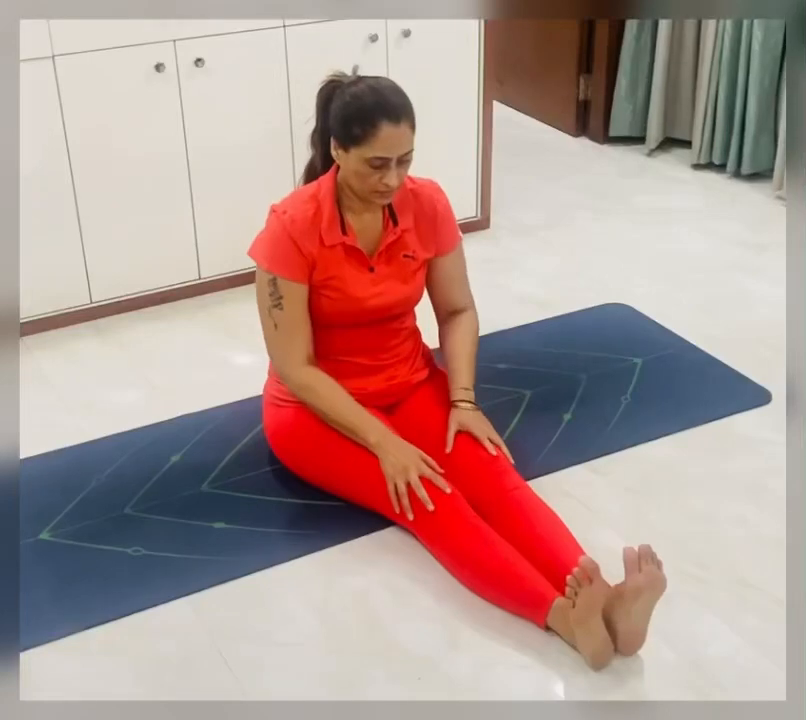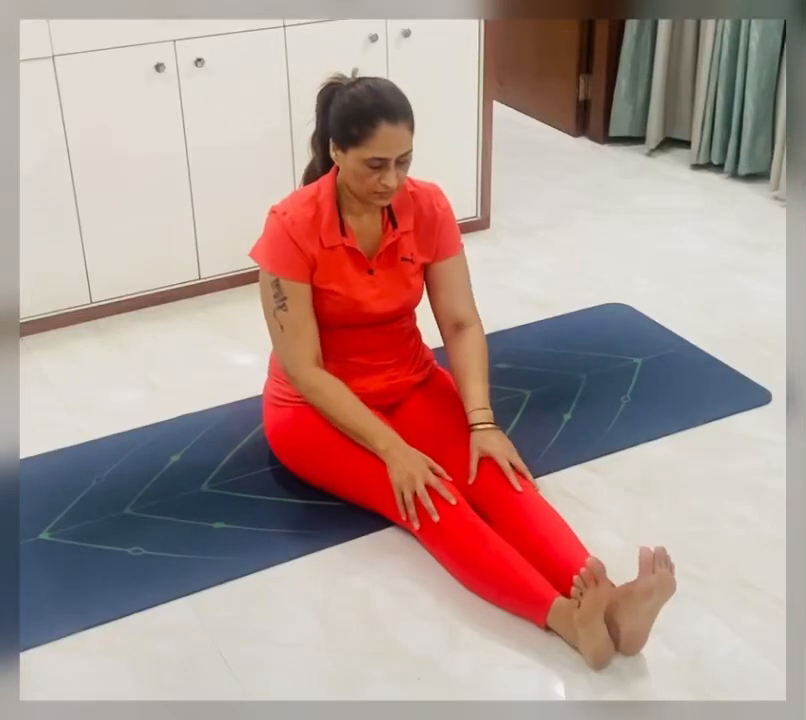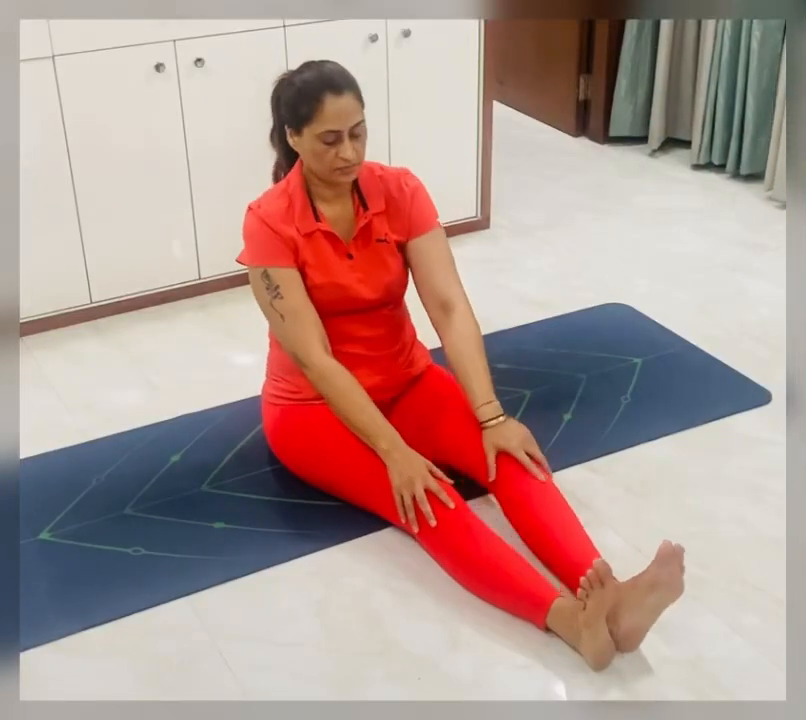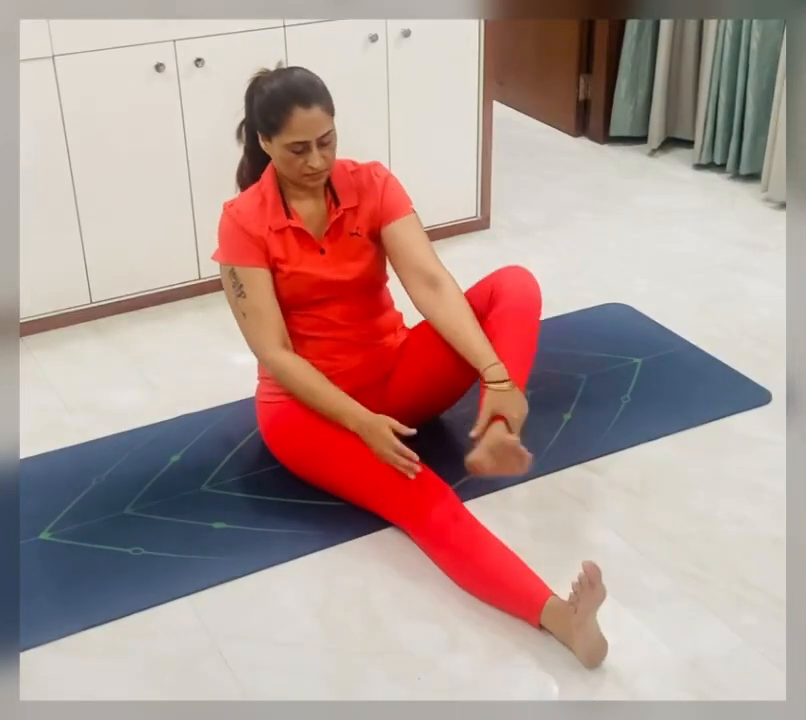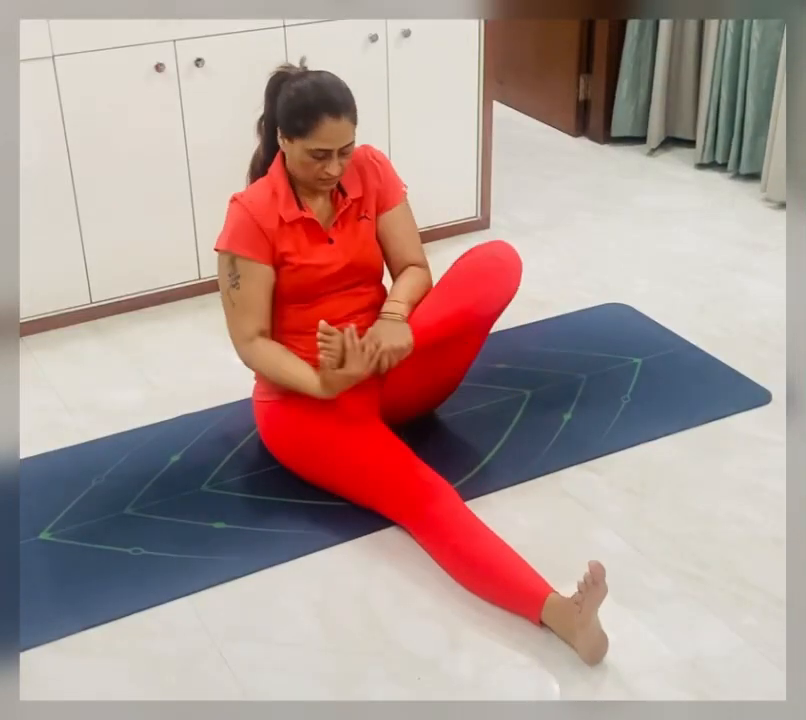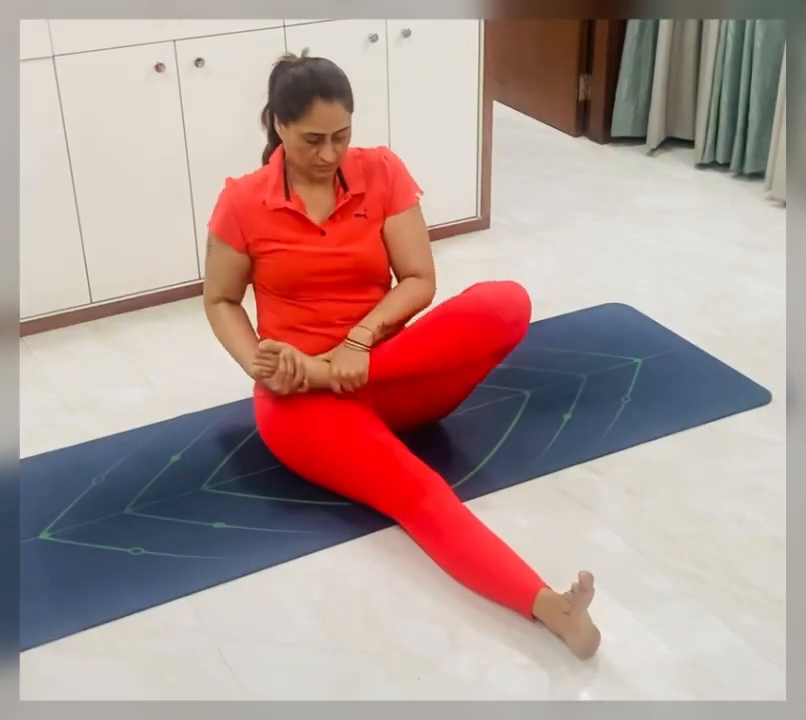
dt=0.4s
person 1, frame 1
left shoulder: (427, 203)
right shoulder: (291, 226)
left elbow: (457, 310)
right elbow: (294, 367)
left wrist: (462, 399)
right wrist: (384, 443)
left hip: (410, 384)
right hip: (315, 409)
left knee: (491, 474)
right knee: (431, 501)
left ankle: (603, 599)
right ankle: (564, 616)
person 1, frame 2
left shoulder: (428, 207)
right shoulder: (291, 227)
left elbow: (461, 325)
right elbow: (304, 370)
left wrist: (482, 423)
right wrist: (392, 452)
left hip: (410, 384)
right hip: (315, 409)
left knee: (496, 479)
right knee: (429, 501)
left ankle: (605, 598)
right ankle: (565, 617)
person 1, frame 3
left shoulder: (400, 191)
right shoulder: (270, 223)
left elbow: (449, 308)
right elbow: (314, 358)
left wrist: (491, 417)
right wrist: (394, 452)
left hip: (406, 381)
right hip: (313, 405)
left knee: (506, 459)
right knee: (431, 504)
left ankle: (599, 592)
right ankle: (567, 618)
person 1, frame 4
left shoulder: (372, 183)
right shoulder: (244, 223)
left elbow: (430, 283)
right elbow: (275, 352)
left wrist: (495, 375)
right wrist: (363, 426)
left hip: (396, 370)
right hip: (306, 400)
left knee: (515, 285)
right knee: (422, 499)
left ankle: (492, 439)
right ankle: (554, 614)
person 1, frame 5
left shoulder: (372, 171)
right shoulder: (252, 217)
left elbow: (414, 268)
right elbow: (249, 339)
left wrist: (391, 321)
right wrist: (320, 383)
left hip: (393, 373)
right hip: (305, 398)
left knee: (499, 260)
right knee: (421, 497)
left ankle: (376, 356)
right ankle: (554, 610)
person 1, frame 6
left shoulder: (382, 171)
right shoulder: (243, 203)
left elbow: (419, 281)
right elbow: (220, 301)
left wrist: (357, 343)
right wrist: (260, 368)
left hip: (392, 367)
right hip: (305, 399)
left knee: (507, 304)
right knee: (417, 493)
left ankle: (341, 373)
right ankle: (545, 605)
